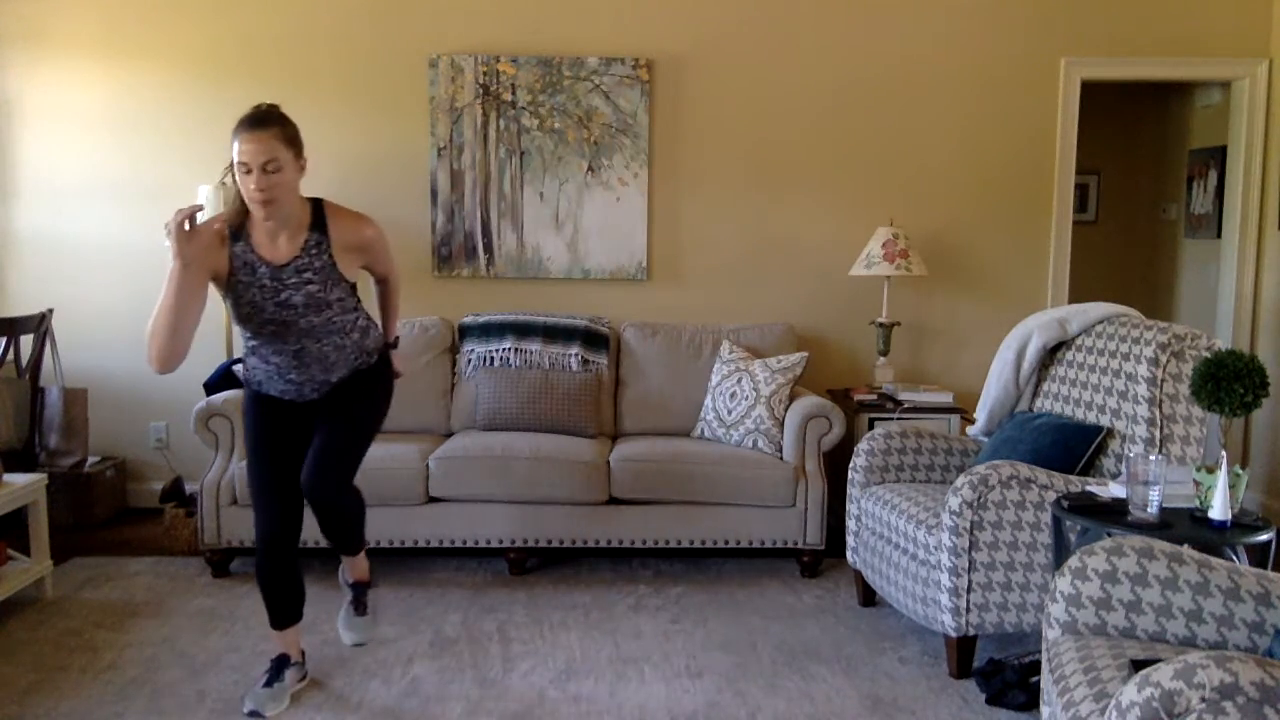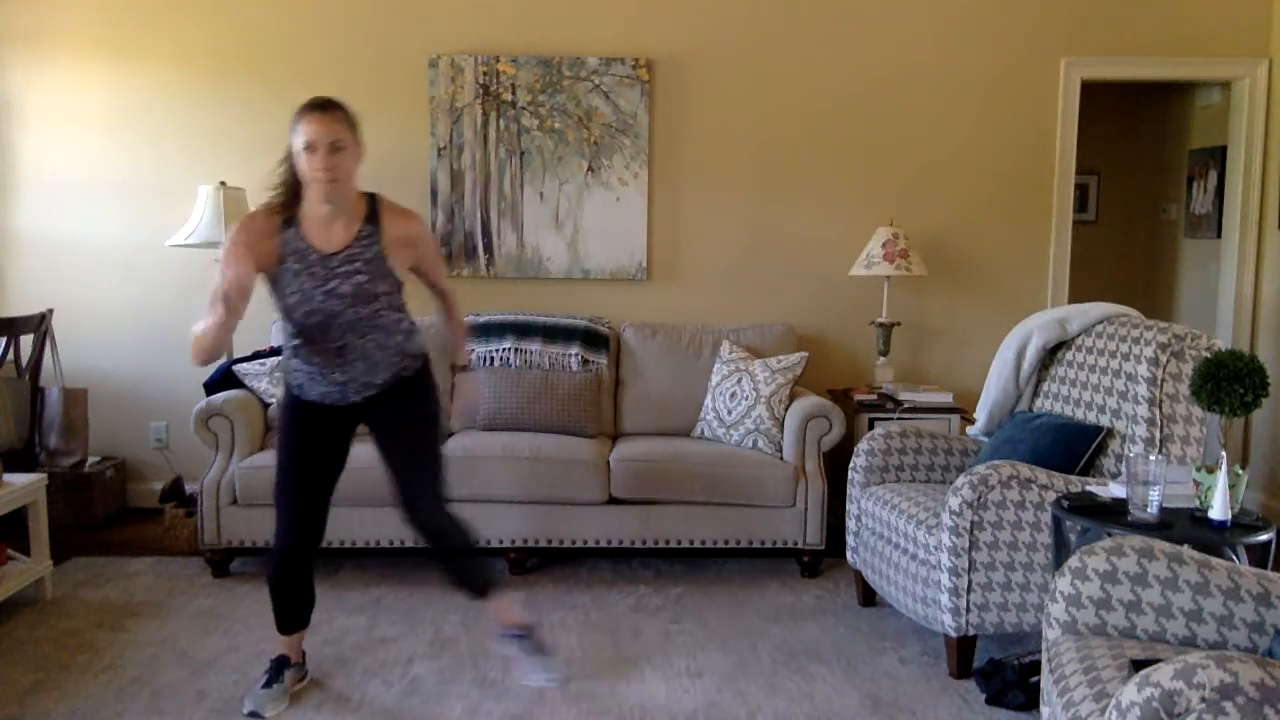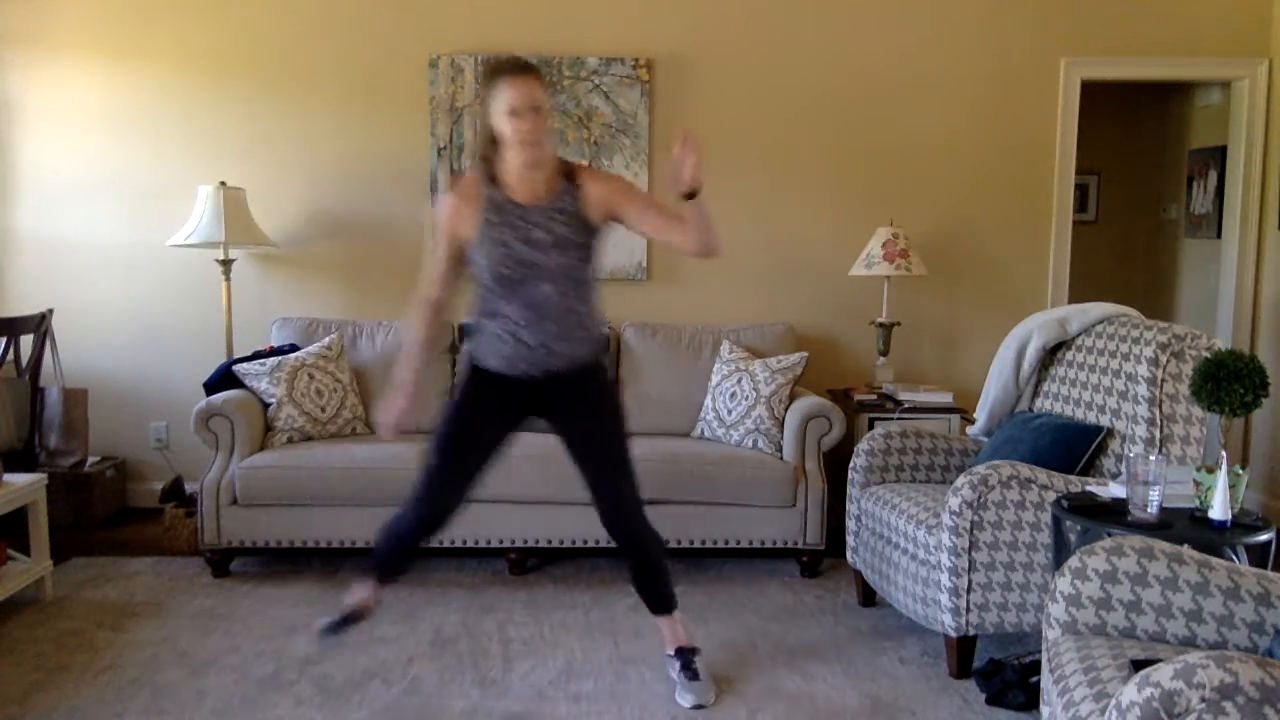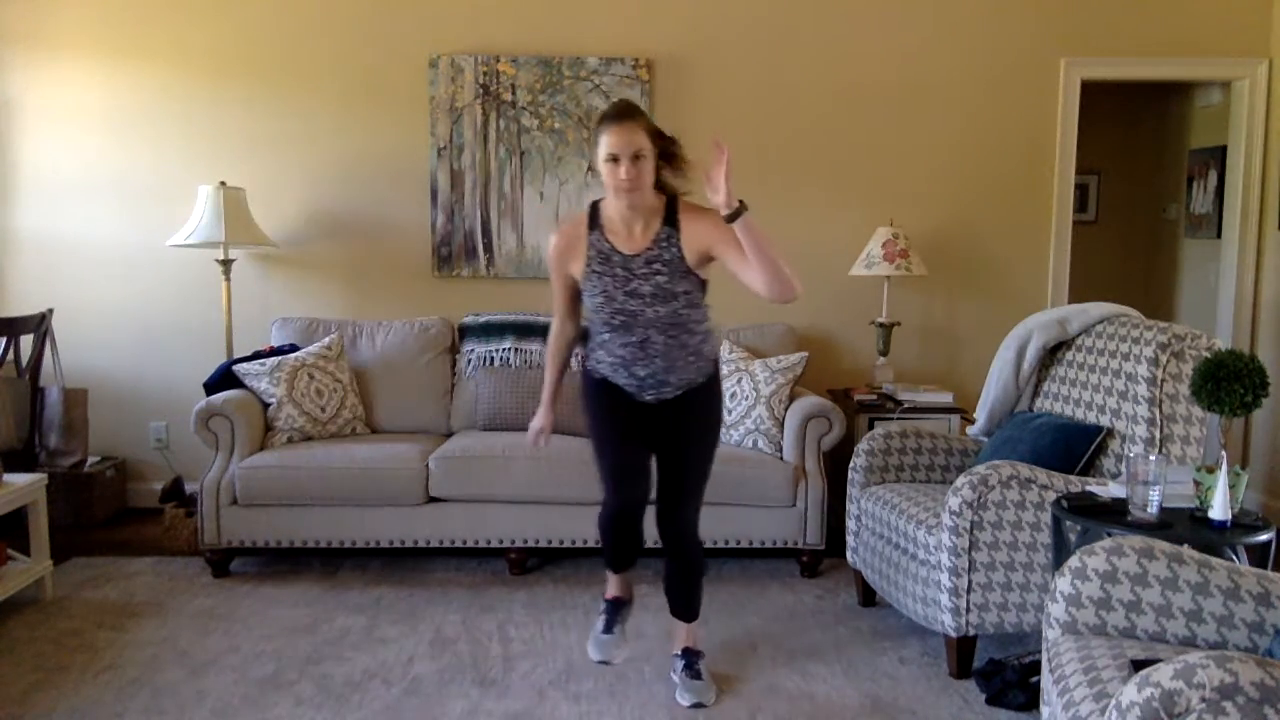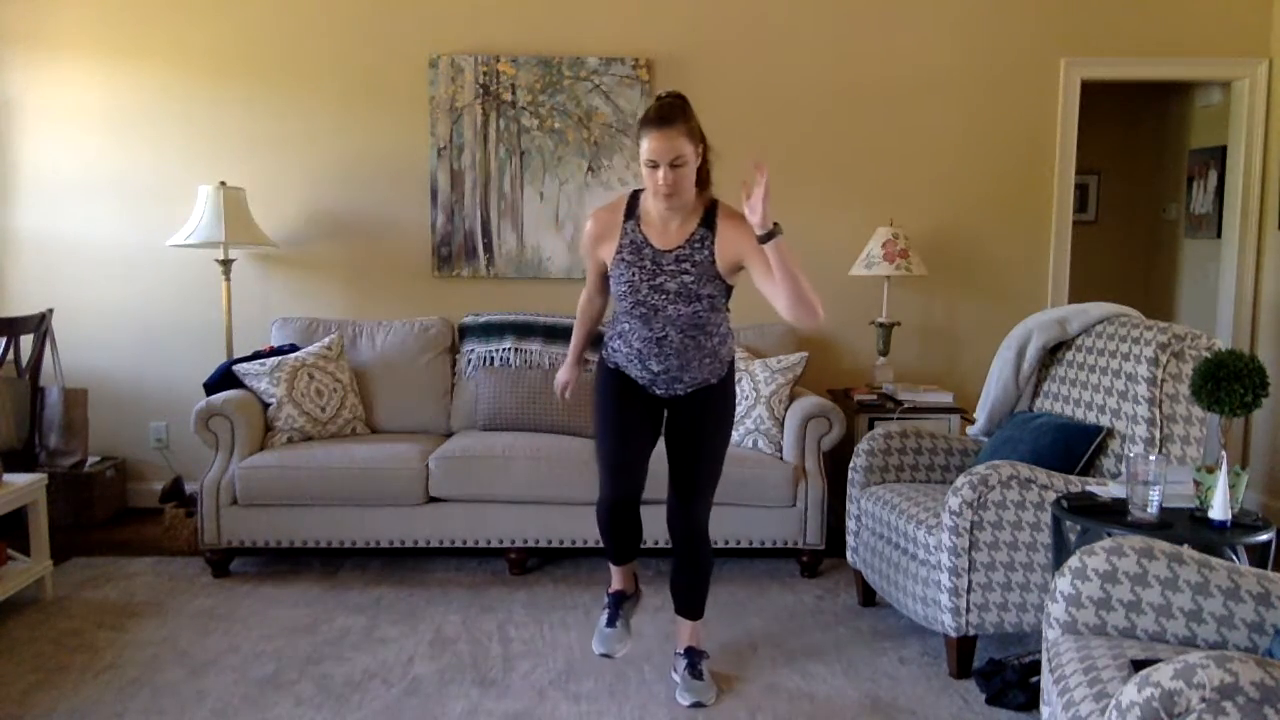
dt=0.4s
person 1, frame 1
left shoulder: (352, 231)
right shoulder: (214, 242)
left elbow: (388, 277)
right elbow: (162, 360)
left wrist: (390, 342)
right wrist: (183, 264)
left hip: (357, 378)
right hip: (273, 393)
left knee: (322, 481)
right knee: (273, 533)
left ankle: (356, 571)
right ankle: (289, 658)
person 1, frame 2
left shoulder: (399, 227)
right shoulder: (259, 232)
left elbow: (443, 290)
right elbow: (202, 351)
left wrist: (460, 365)
right wrist: (226, 304)
left hip: (398, 383)
right hip: (312, 398)
left knee: (425, 511)
right knee: (293, 539)
left ankle: (511, 622)
right ankle: (289, 659)
person 1, frame 3
left shoulder: (593, 188)
right shoulder: (462, 200)
left elbow: (701, 246)
right elbow: (434, 296)
left wrist: (689, 192)
right wrist: (402, 380)
left hip: (578, 375)
right hip: (496, 374)
left knee: (623, 512)
right knee: (433, 500)
left ankle: (678, 647)
right ankle: (366, 593)
person 1, frame 4
left shoulder: (698, 225)
right shoulder: (570, 239)
left elbow: (783, 292)
right elbow: (564, 320)
left wrist: (734, 211)
right wrist: (546, 401)
left hip: (690, 390)
right hip: (612, 387)
left knee: (679, 521)
right knee: (626, 499)
left ankle: (687, 649)
right ankle: (616, 594)
person 1, frame 5
left shoulder: (732, 230)
right shoulder: (605, 223)
left elbow: (807, 316)
left wrist: (766, 230)
right wrist: (572, 357)
left hip: (704, 386)
right hip: (626, 376)
left knee: (689, 518)
right knee: (617, 493)
left ankle: (689, 649)
right ankle: (622, 588)
